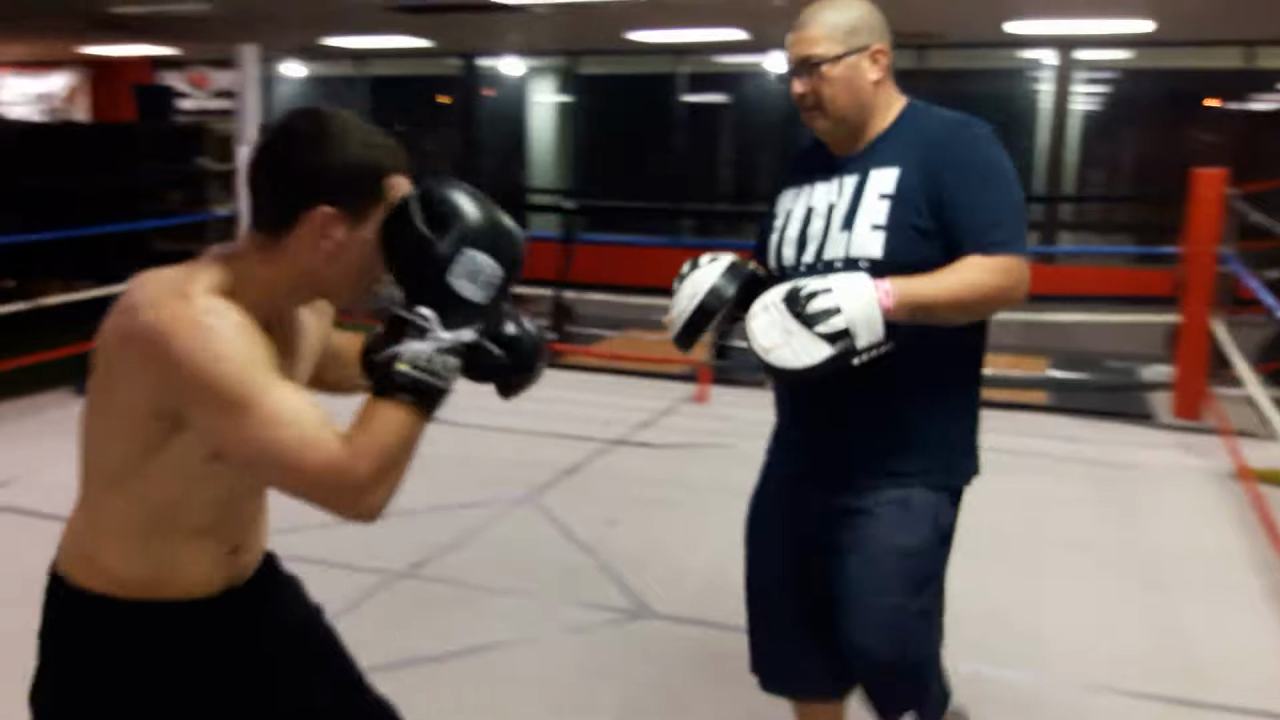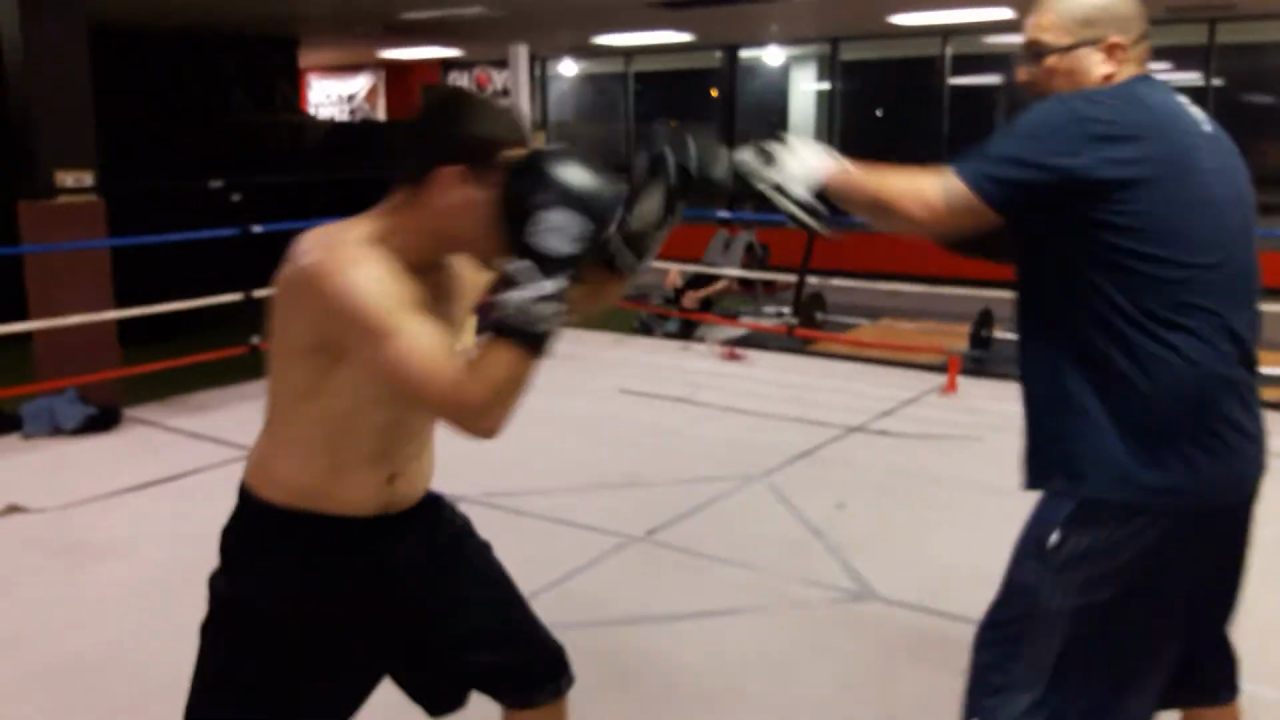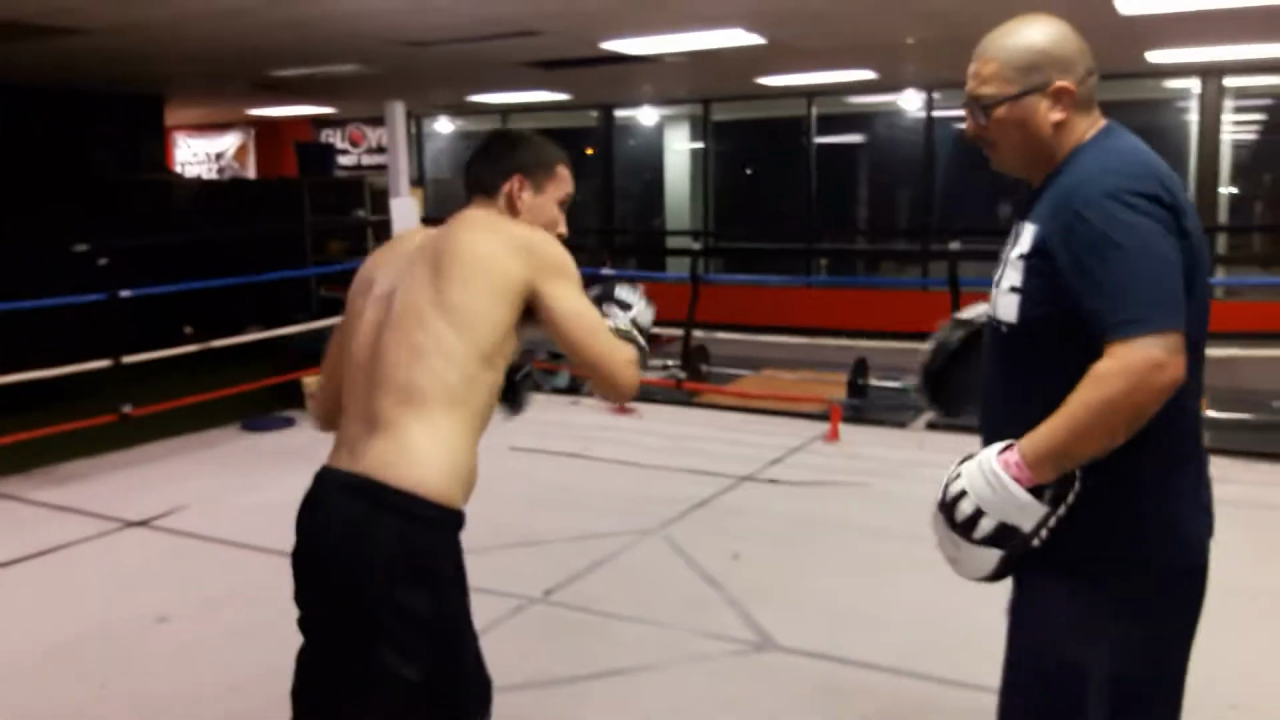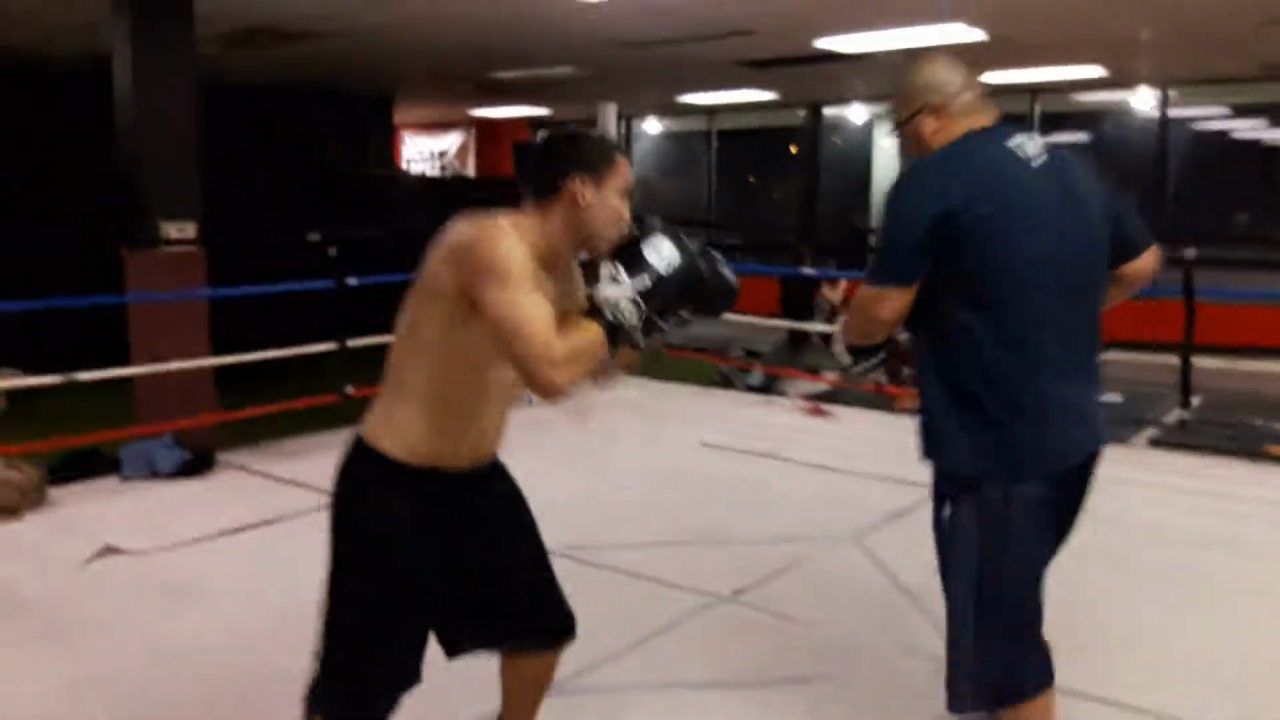
dt=1s
person 1, frame 1
left shoulder: (952, 146)
right shoulder: (807, 165)
left elbow: (1007, 276)
left wrist: (882, 299)
right wrist: (732, 282)
left hip: (907, 458)
right hip: (805, 449)
left knee: (886, 637)
right knee: (789, 612)
person 1, frame 2
left shoulder: (1091, 121)
right shoulder: (1196, 134)
left elbow: (933, 205)
left wrist: (825, 175)
right wrist: (1038, 230)
left hip: (1138, 471)
right hip: (1215, 456)
right knee: (1180, 647)
person 1, frame 3
left shoulder: (1107, 195)
right shoulder: (1075, 181)
left elbow: (1148, 363)
left wrist: (1019, 467)
right wrist: (999, 314)
left hip: (1114, 533)
right hip: (1087, 519)
person 1, frame 4
left shoulder: (932, 182)
right shoulder: (1071, 169)
left elbow: (884, 306)
right elbow: (1140, 266)
left wrist: (851, 335)
left hip: (989, 441)
right hip: (1069, 429)
left knee: (994, 618)
right knee: (1008, 581)
person 2, frame 1
left shoulder: (295, 305)
right shoulder: (183, 324)
left elbow: (328, 364)
right elbow: (357, 486)
left wrist: (450, 335)
right wrist: (441, 314)
left hip: (245, 599)
person 2, frame 2
left shoulder: (456, 253)
right shoulder: (339, 266)
left elbow: (591, 303)
right elbow: (477, 410)
left wrist: (626, 240)
right wrist: (543, 266)
left hip: (413, 527)
right hip: (294, 551)
person 2, frame 3
left shoulder: (389, 258)
right shoulder: (525, 249)
left elbow: (329, 409)
right elbow: (618, 379)
right wrist: (627, 319)
left hip: (342, 513)
right hip: (395, 533)
person 2, frame 4
left shoulder: (555, 265)
right shoulder: (490, 244)
left elbow: (587, 358)
right elbow: (552, 372)
right wrist: (626, 296)
left hip: (477, 477)
right hip: (395, 487)
left knee: (542, 628)
